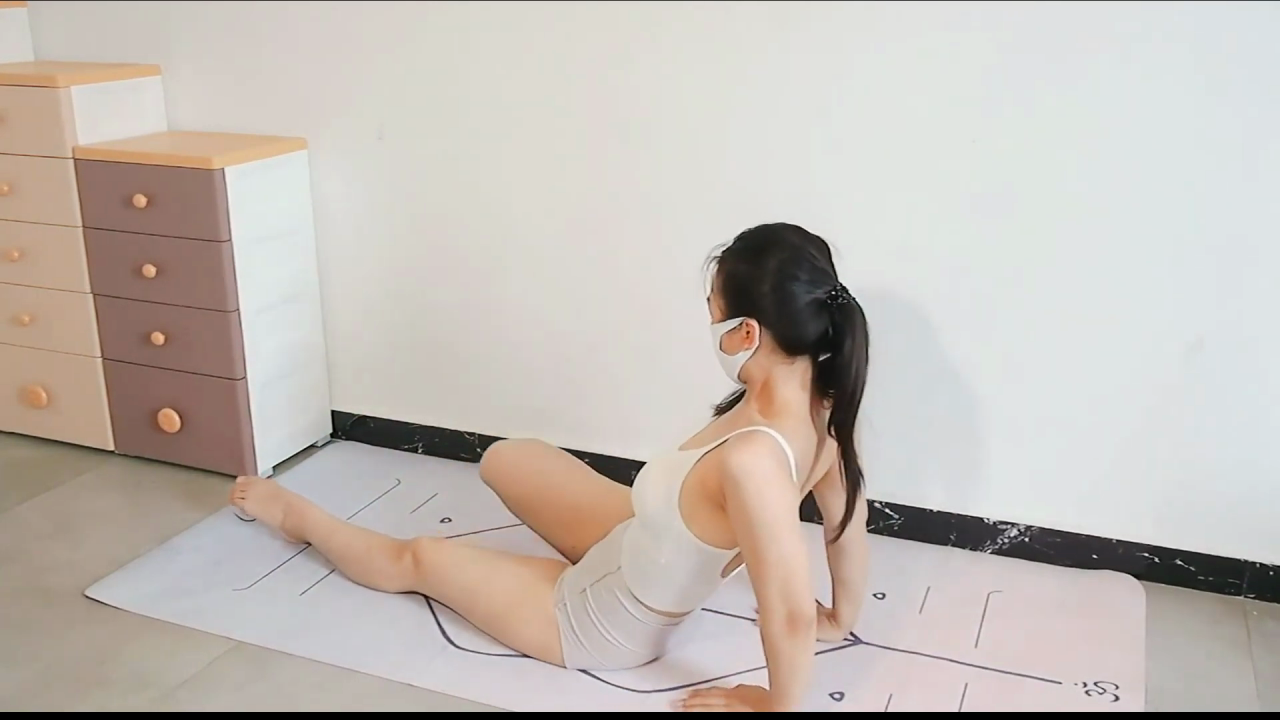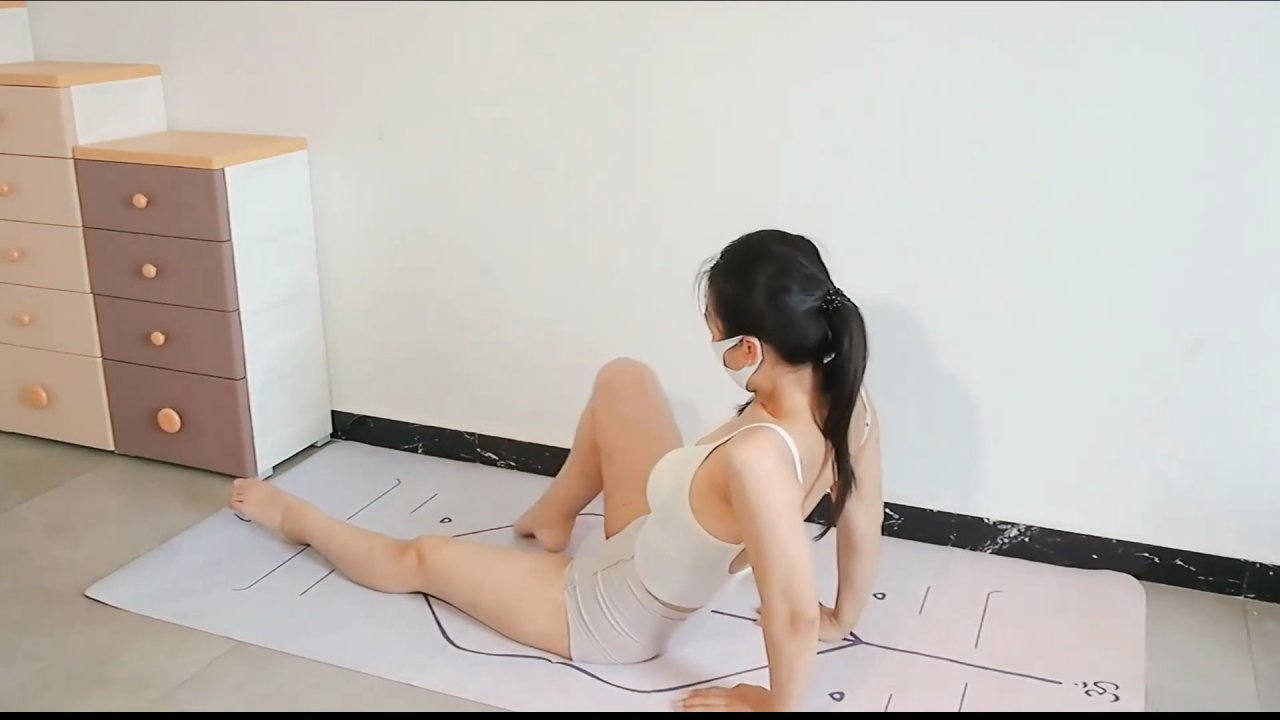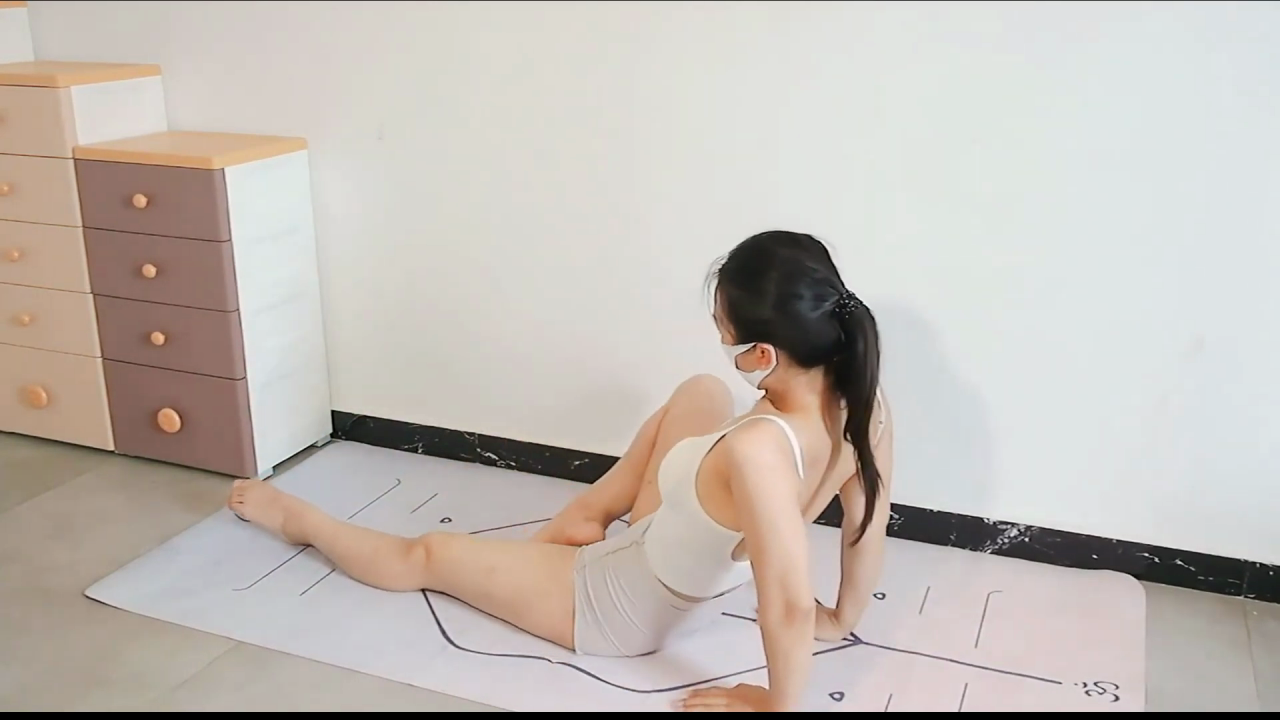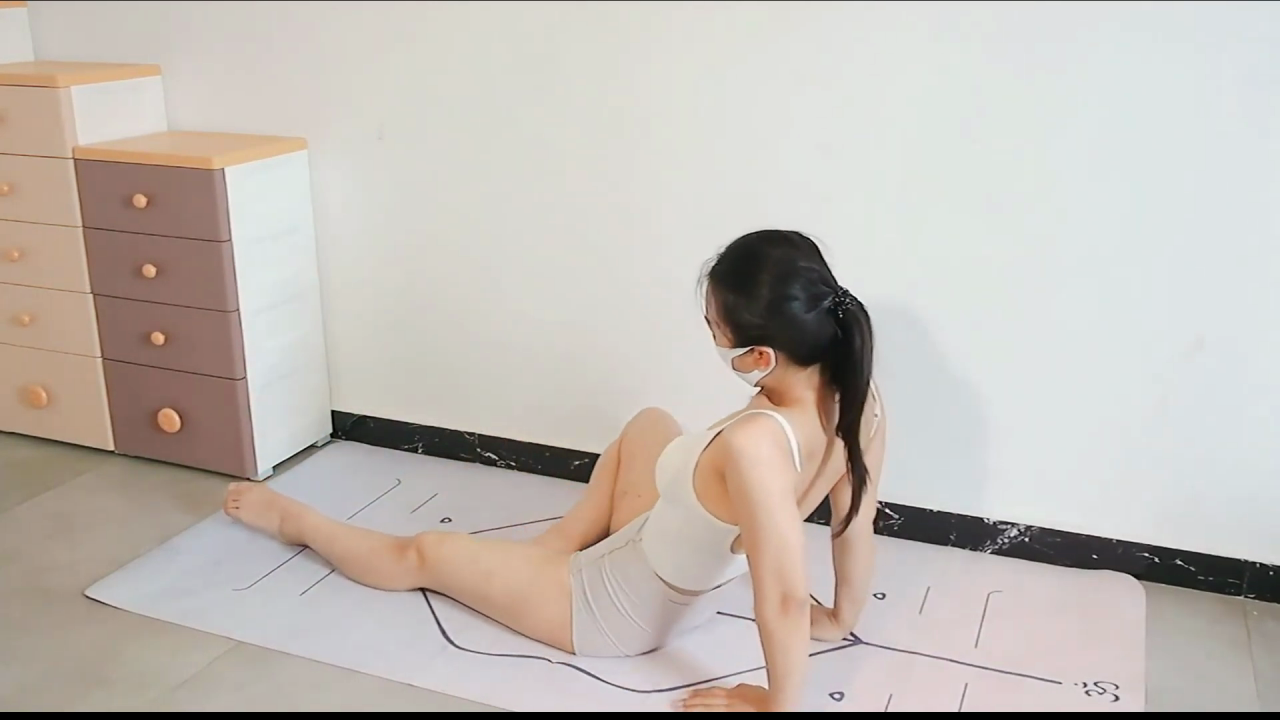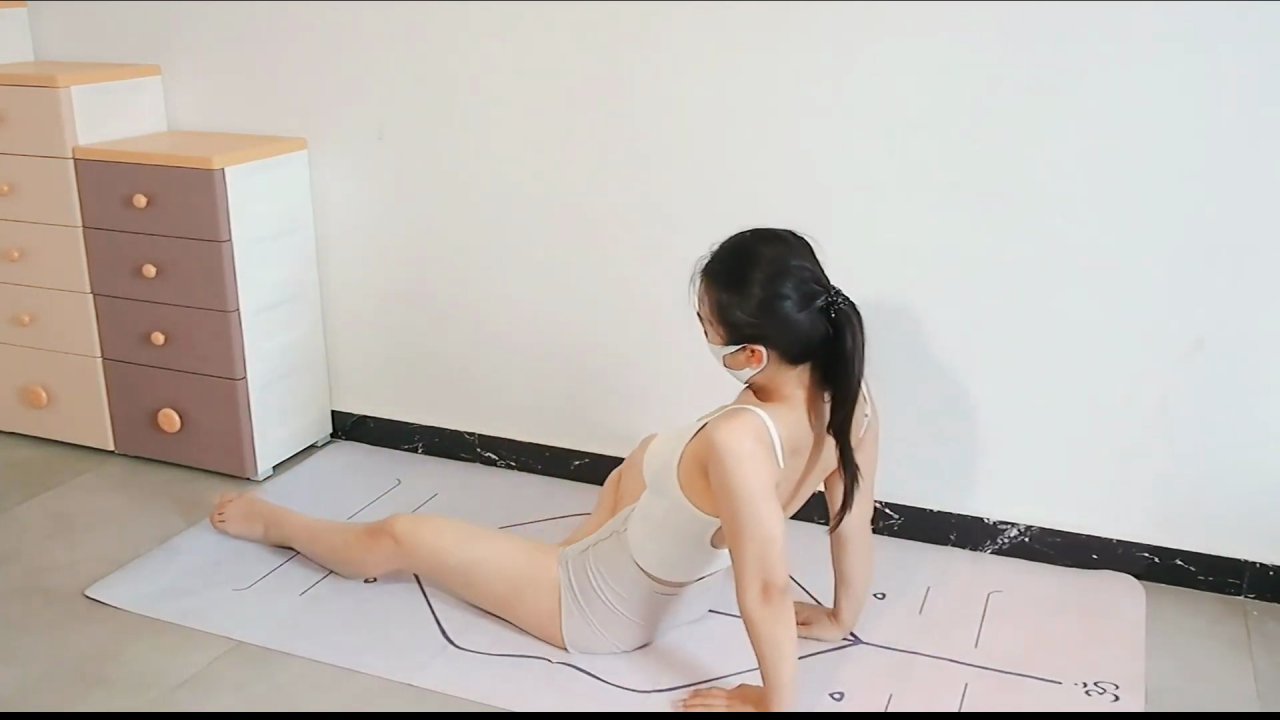
dt=0.5s
person 1, frame 1
left shoulder: (751, 459)
right shoulder: (827, 402)
left elbow: (791, 613)
right elbow: (847, 519)
left wrist: (777, 706)
right wrist: (841, 618)
left hip: (606, 627)
right hip: (637, 543)
left knee: (418, 559)
right knee: (504, 462)
left ankle: (299, 516)
person 1, frame 2
left shoulder: (755, 458)
right shoulder: (849, 406)
left elbow: (794, 613)
right elbow: (863, 524)
left wrist: (779, 705)
right wrist: (841, 619)
left hip: (611, 617)
right hip: (654, 545)
left knee: (424, 558)
right knee: (625, 378)
left ankle: (296, 517)
right ankle: (555, 519)
person 1, frame 3
left shoulder: (756, 450)
right shoulder: (864, 406)
left elbow: (789, 606)
right elbow: (867, 525)
left wrist: (777, 705)
right wrist: (842, 618)
left hip: (619, 608)
right hip: (678, 570)
left knee: (428, 555)
right knee: (700, 394)
left ankle: (296, 517)
right ankle: (585, 515)
person 1, frame 4
left shoulder: (753, 444)
right shoulder: (857, 401)
left elbow: (784, 598)
right elbow: (857, 523)
left wrist: (778, 704)
right wrist: (841, 617)
left hip: (616, 612)
right hip: (676, 582)
left knee: (424, 554)
right knee: (649, 425)
left ankle: (294, 520)
right ankle: (564, 542)
person 1, frame 5
left shoulder: (735, 440)
right shoulder: (849, 400)
left elbow: (767, 589)
right elbow: (854, 516)
left wrist: (775, 702)
right wrist: (841, 616)
left hip: (606, 609)
right hip: (683, 589)
left knee: (405, 534)
right knee: (647, 459)
left ankle: (275, 522)
